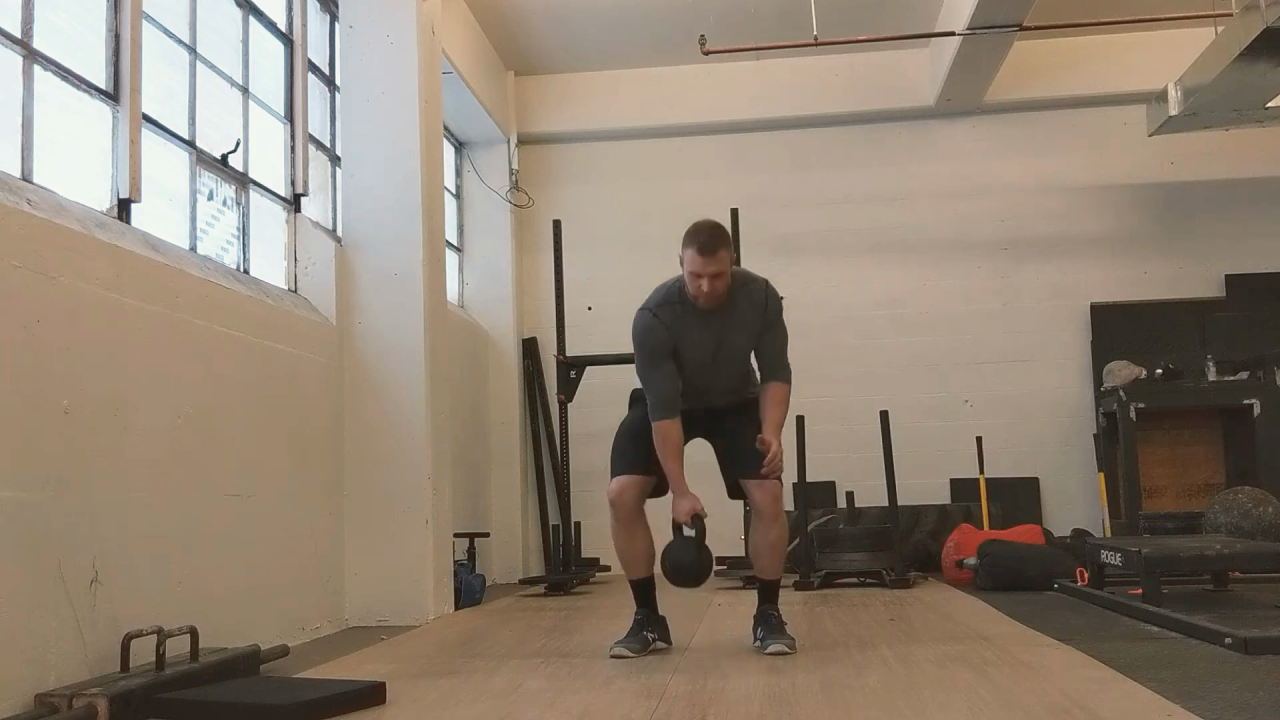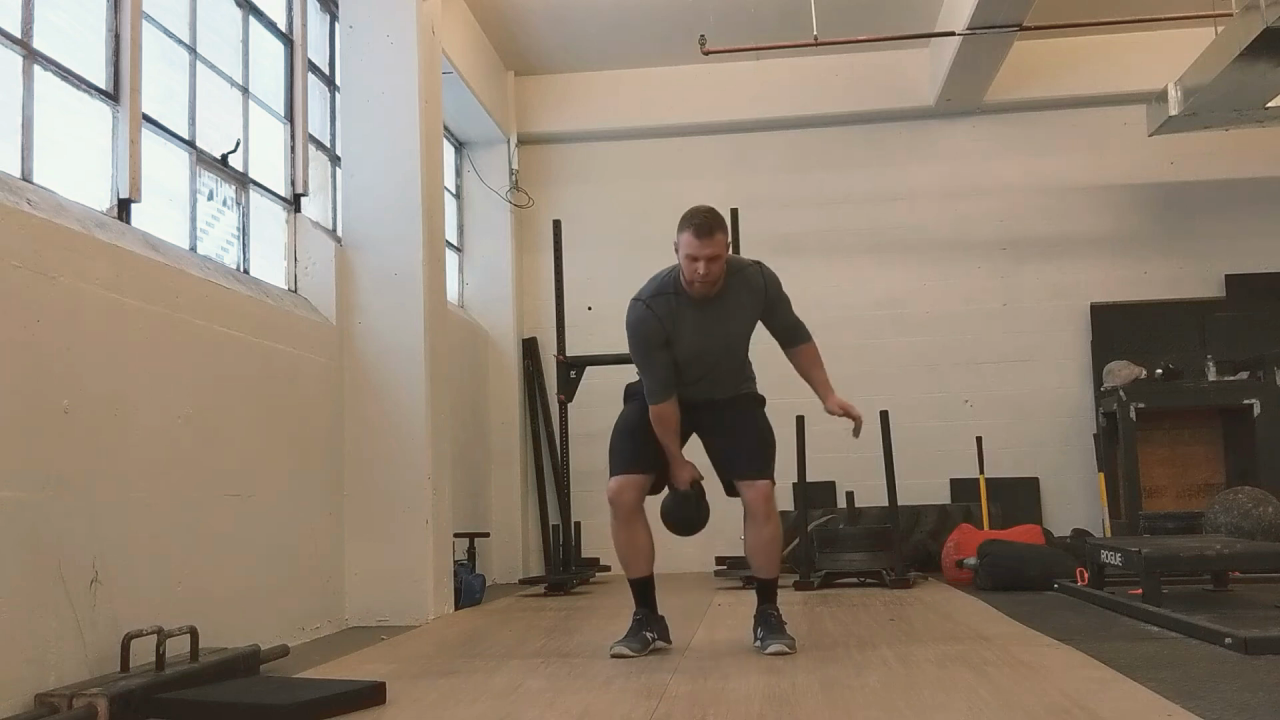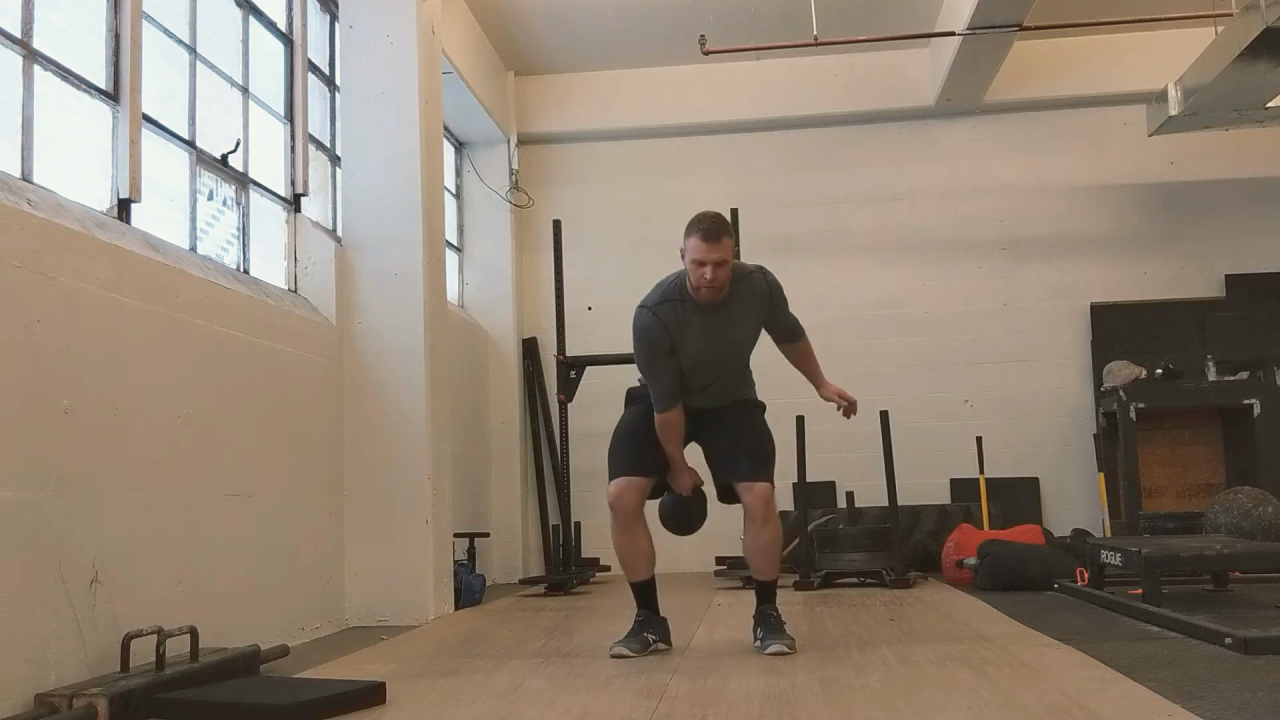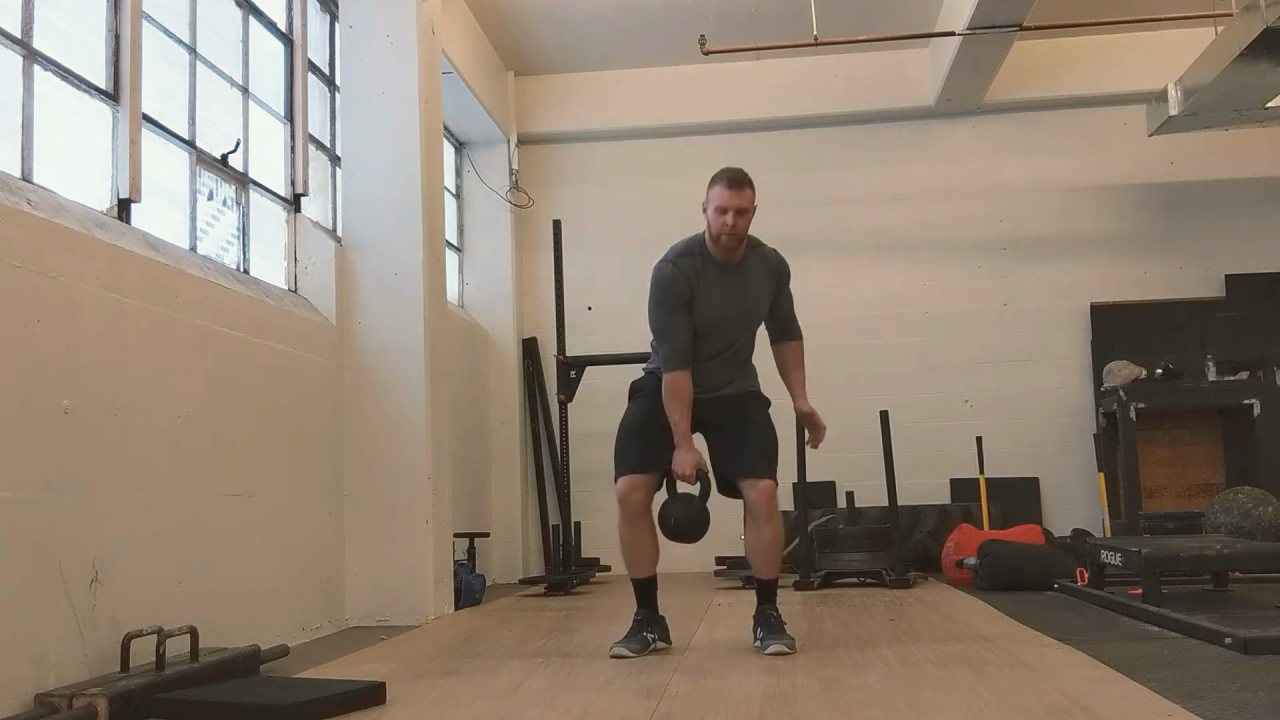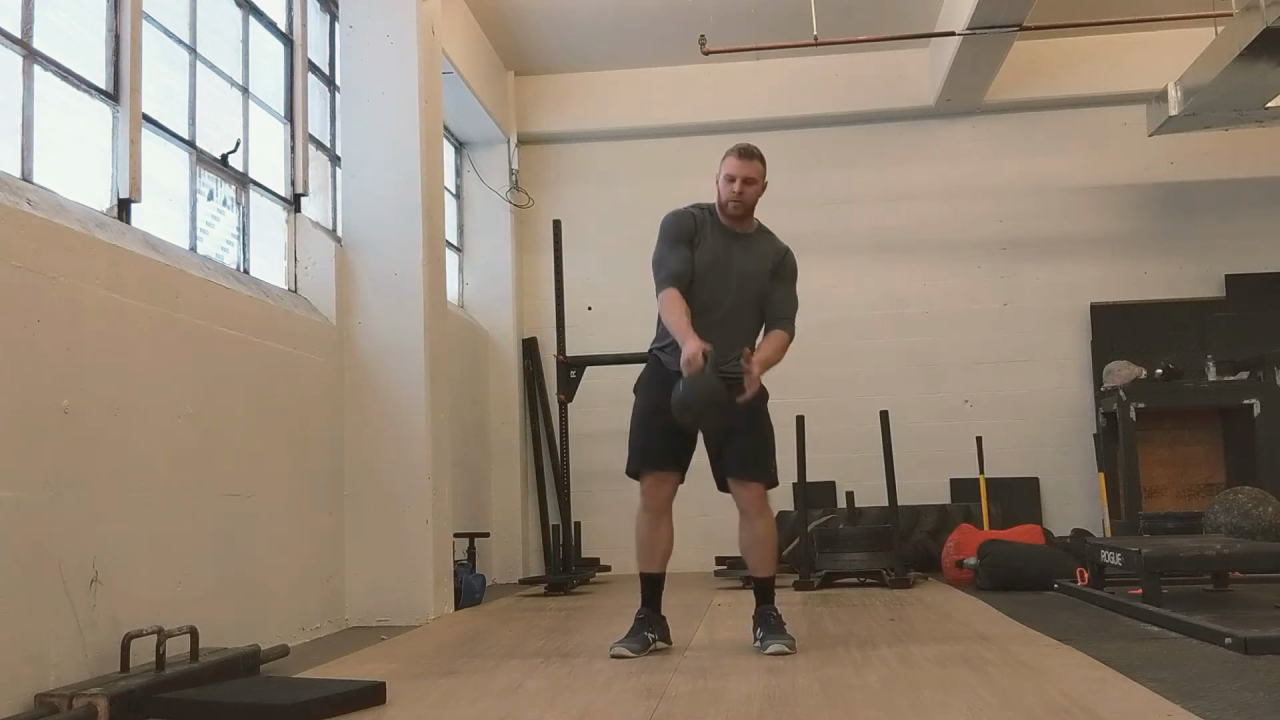
dt=0.2s
person 1, frame 1
left shoulder: (759, 296)
right shoulder: (654, 317)
left elbow: (776, 374)
right elbow: (664, 408)
left wrist: (772, 434)
right wrist: (679, 491)
left hip: (736, 402)
right hip: (661, 405)
left knee: (767, 492)
right knee: (622, 495)
left ankle: (768, 614)
right ankle: (648, 621)
person 1, frame 2
left shoulder: (757, 281)
right shoulder: (647, 308)
left elbow: (794, 338)
right elbow: (660, 394)
left wrist: (826, 395)
right wrist: (676, 462)
left hip: (732, 397)
right hip: (659, 399)
left knee: (759, 495)
right knee: (622, 493)
left ankle: (768, 616)
right ankle: (648, 620)
person 1, frame 3
left shoulder: (761, 287)
right shoulder: (656, 313)
left elbow: (790, 335)
right elbow: (665, 401)
left wrist: (822, 386)
right wrist: (677, 464)
left hip: (732, 402)
right hip: (660, 404)
left knee: (759, 497)
right knee: (622, 498)
left ankle: (767, 617)
right ankle: (648, 621)
person 1, frame 4
left shoulder: (771, 266)
right shoulder: (674, 269)
left elbow: (785, 333)
right elbow: (674, 362)
left wrist: (800, 399)
right wrist: (682, 445)
left hip: (736, 393)
right hip: (666, 388)
left knee: (762, 495)
right knee: (630, 492)
left ankle: (767, 617)
right ankle: (648, 620)
person 1, frame 5
left shoulder: (777, 254)
right shoulder: (684, 223)
left elbow: (782, 326)
right elbow: (668, 291)
left wrist: (760, 363)
right wrist: (688, 342)
left hip: (735, 382)
right hip: (669, 373)
left knee: (752, 496)
right knee: (654, 493)
left ankle: (767, 616)
right ankle: (650, 619)
